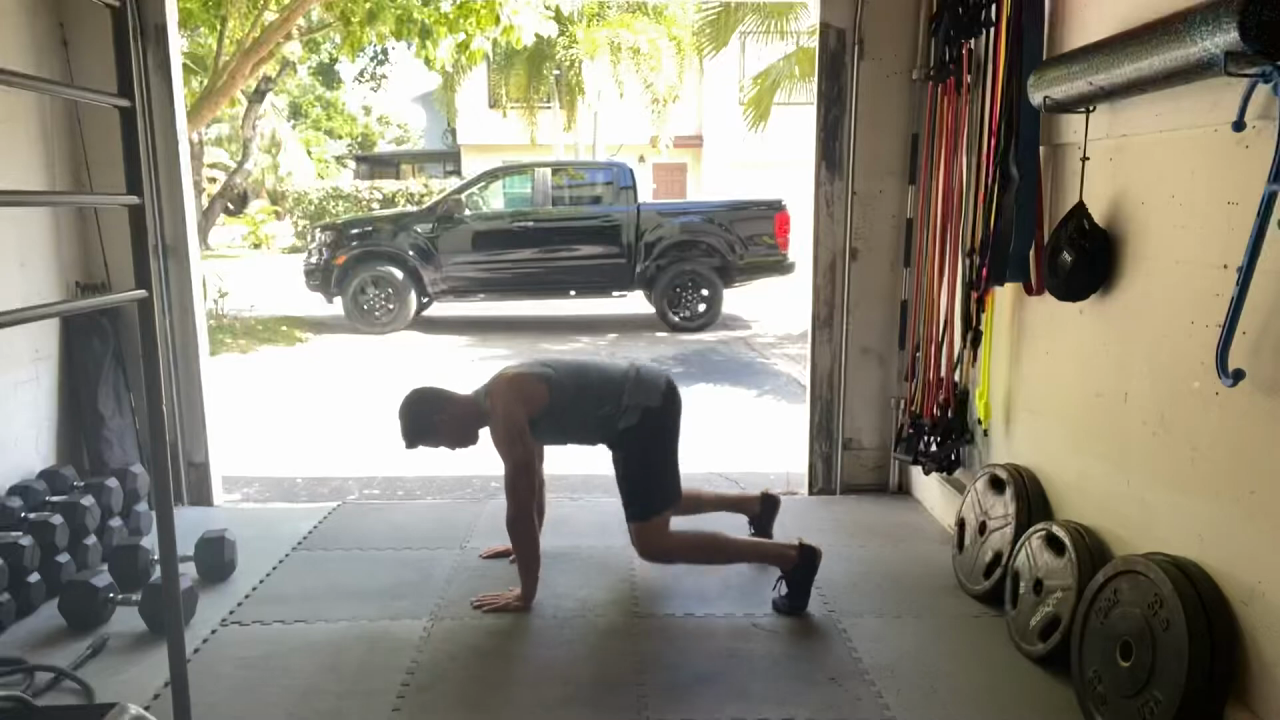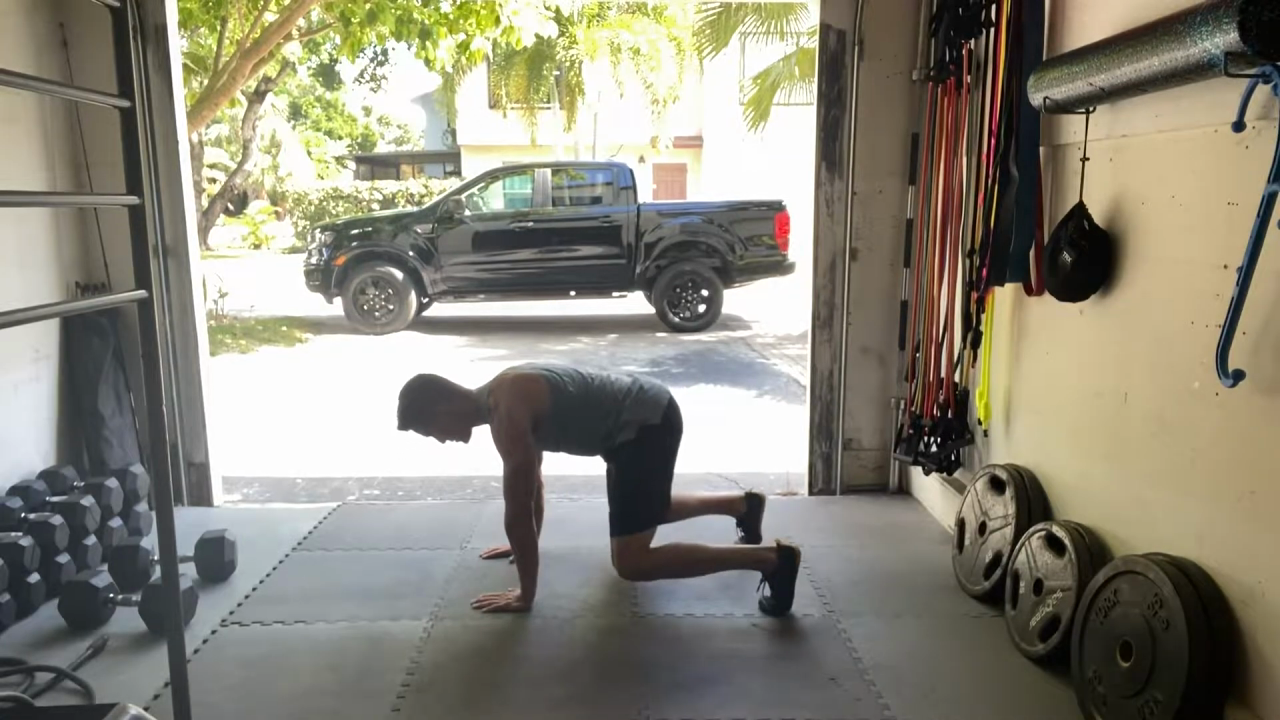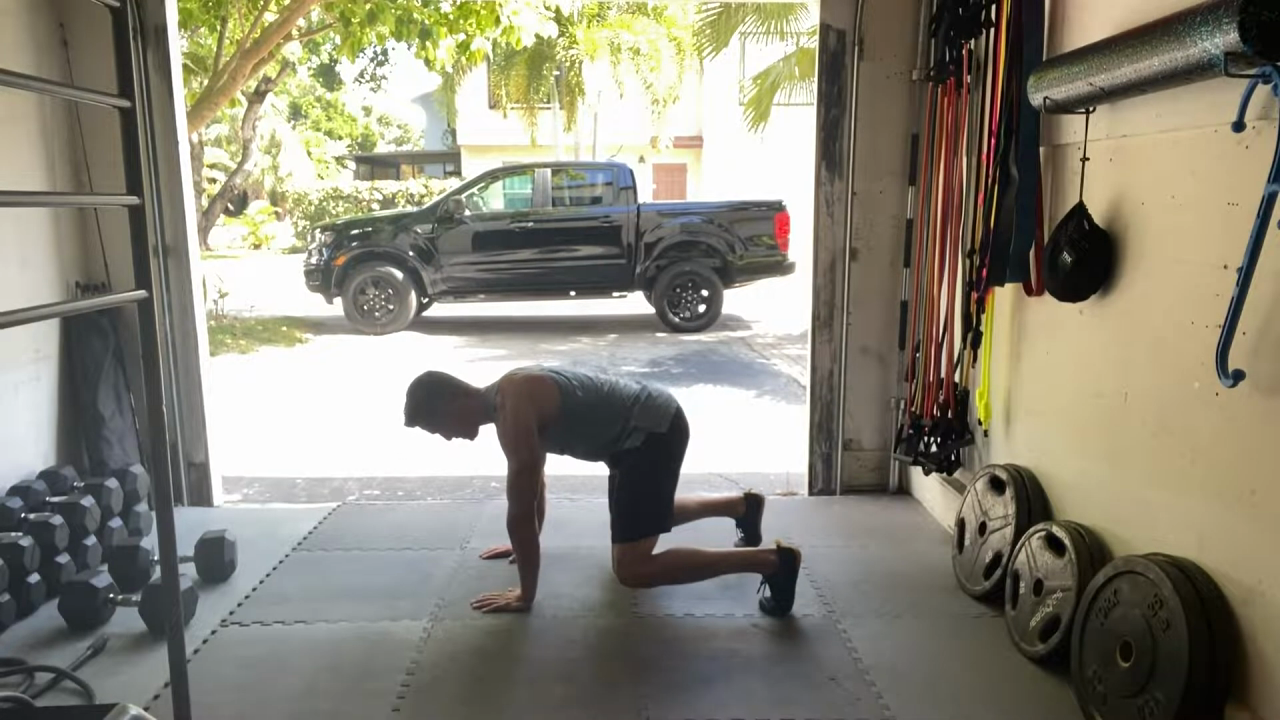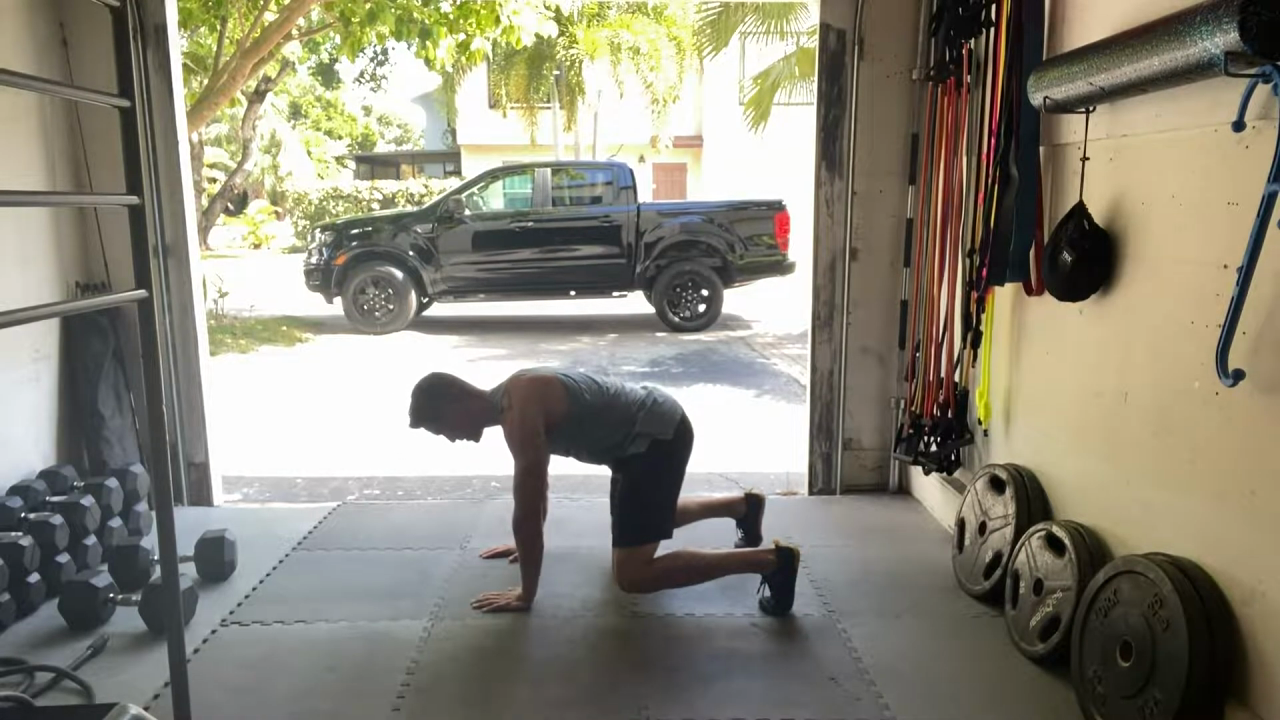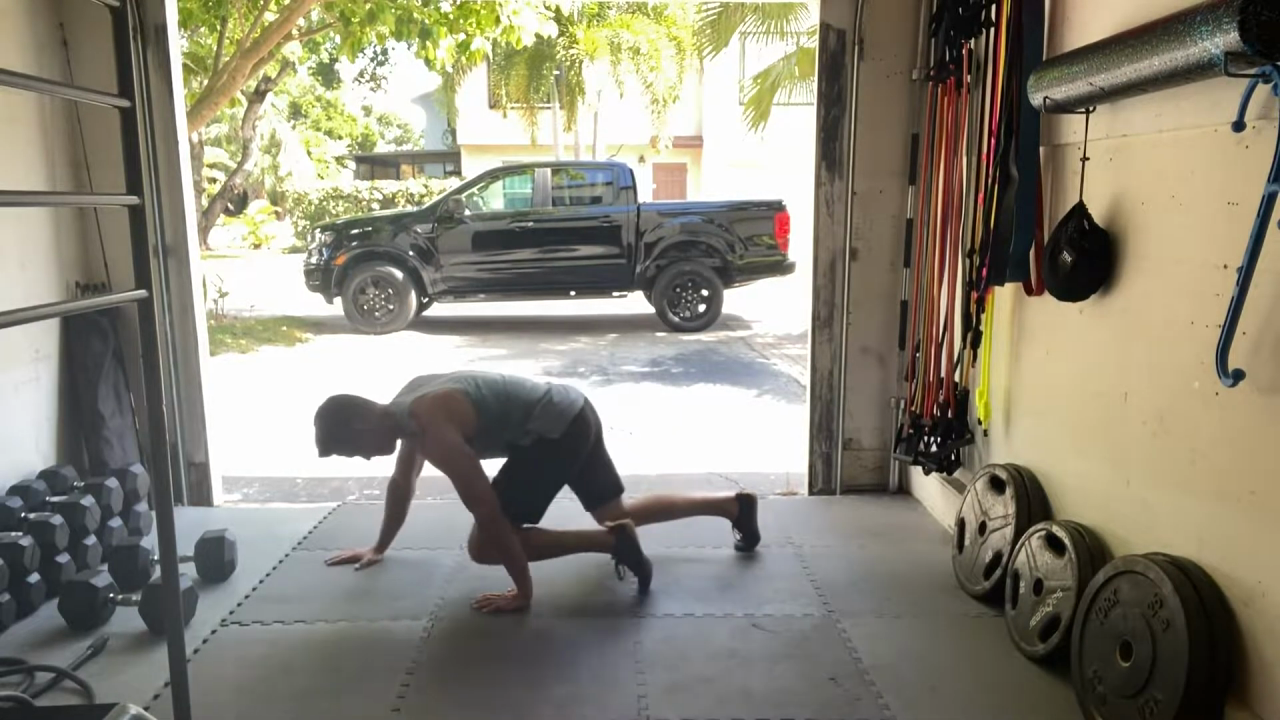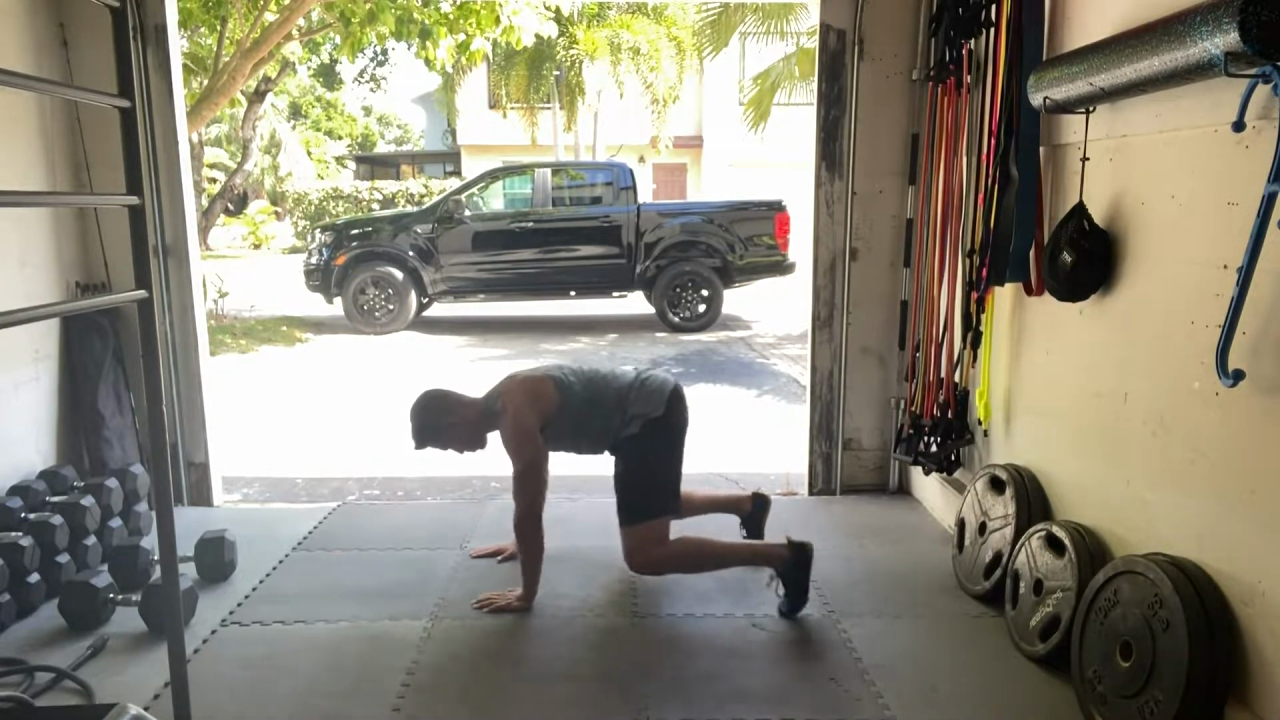
dt=0.7s
person 1, frame 1
left shoulder: (503, 413)
right shoulder: (498, 398)
left elbow: (520, 509)
right elbow: (533, 476)
left wrist: (526, 593)
right wrist: (527, 545)
left hip: (645, 406)
right hip: (643, 398)
left knee: (652, 544)
right knee: (655, 502)
left ankle: (793, 557)
right ankle: (758, 506)
person 1, frame 2
left shoulder: (506, 414)
right shoulder: (502, 395)
left elbow: (518, 510)
right elbow: (533, 482)
left wrist: (525, 595)
right wrist: (527, 543)
left hip: (646, 423)
right hip: (644, 412)
left knee: (631, 562)
right knee: (644, 512)
left ankle: (771, 558)
right ankle: (742, 505)
person 1, frame 3
left shoulder: (512, 414)
right shoulder: (510, 394)
left elbow: (521, 510)
right elbow: (534, 482)
left wrist: (526, 594)
right wrist: (527, 543)
left hip: (653, 431)
right hip: (647, 421)
left knee: (632, 568)
right knee: (638, 517)
left ankle: (772, 560)
right ankle: (742, 505)
person 1, frame 4
left shoulder: (519, 413)
right shoulder: (513, 398)
left elbow: (527, 511)
right elbow: (538, 484)
left wrist: (526, 594)
right wrist: (528, 543)
left hip: (658, 437)
right hip: (651, 428)
left knee: (632, 575)
right knee: (640, 518)
left ankle: (771, 559)
right ankle: (742, 505)
person 1, frame 5
left shoulder: (431, 430)
right shoulder: (407, 406)
left elbow: (489, 513)
right elbow: (402, 482)
left wrist: (523, 591)
right wrist: (379, 547)
left hip: (555, 430)
right hip: (570, 416)
left knee: (484, 545)
right knee: (618, 512)
left ankle: (609, 540)
right ankle: (735, 505)
person 1, frame 6
left shoulder: (514, 417)
right shoulder: (507, 401)
left elbow: (528, 510)
left wrist: (526, 595)
right wrist: (518, 543)
left hip: (652, 413)
right hip: (650, 407)
left knee: (646, 556)
right knee: (651, 505)
left ankle: (784, 556)
right ankle: (750, 505)
